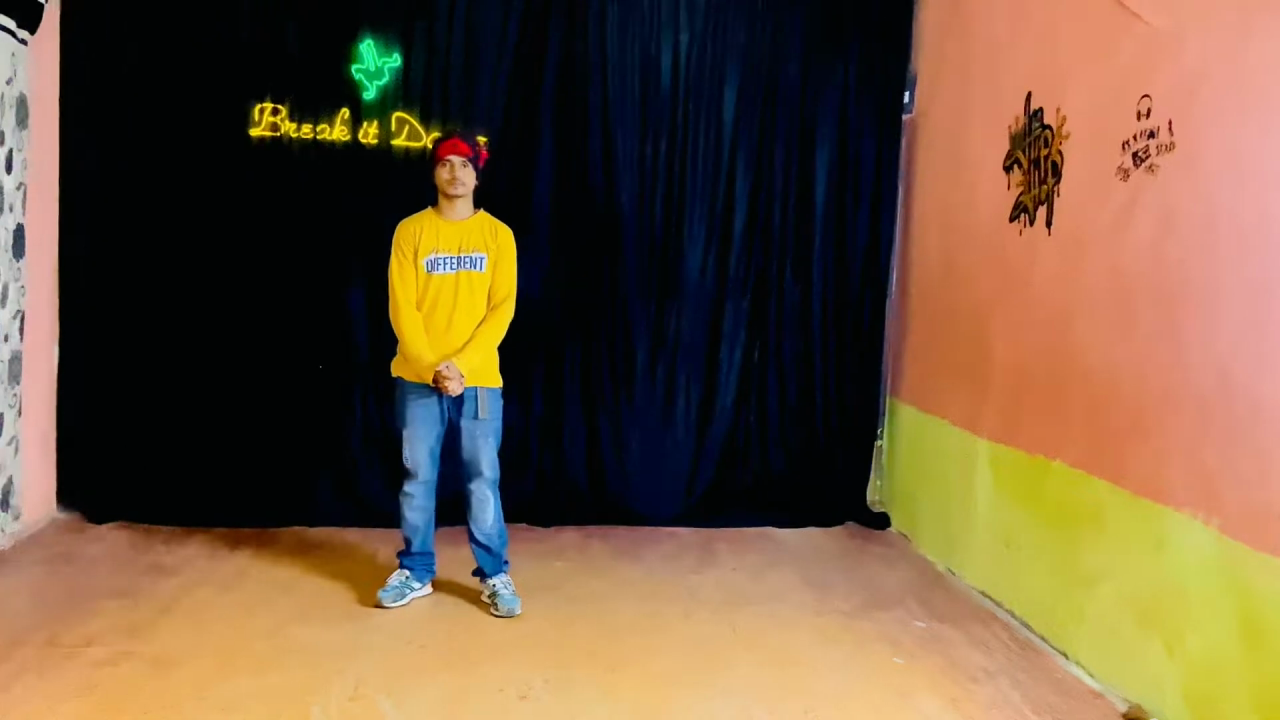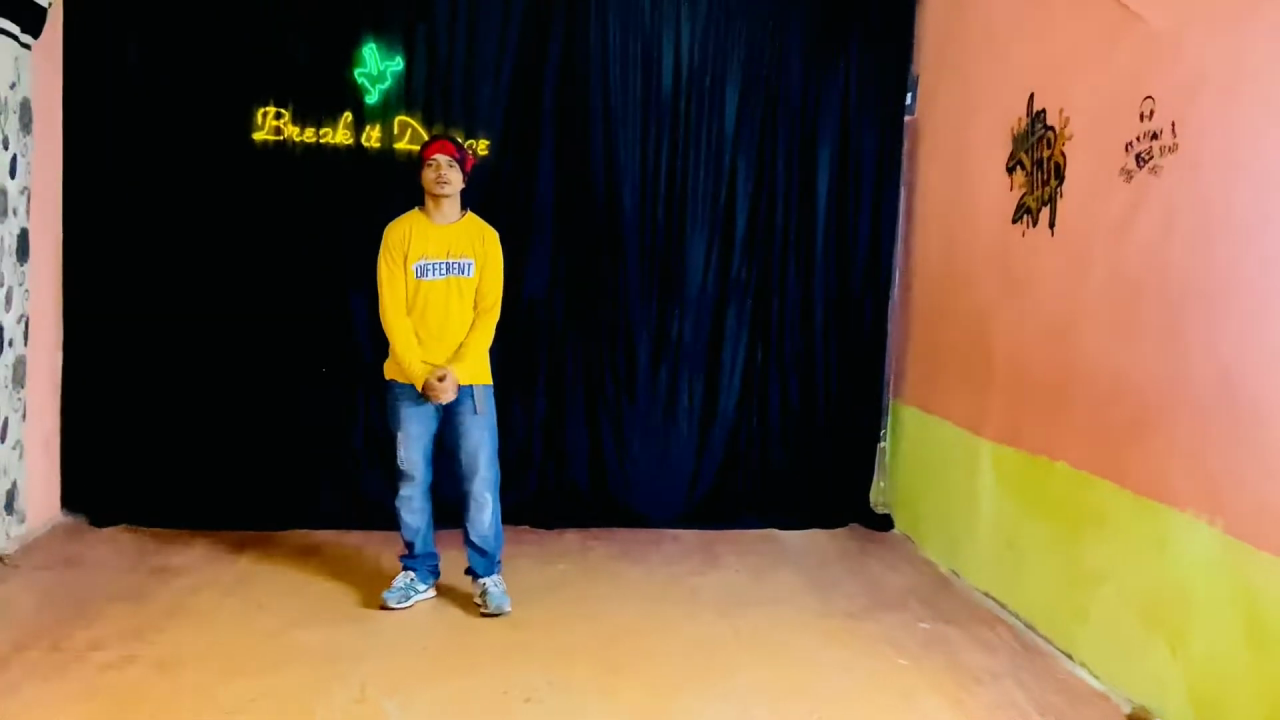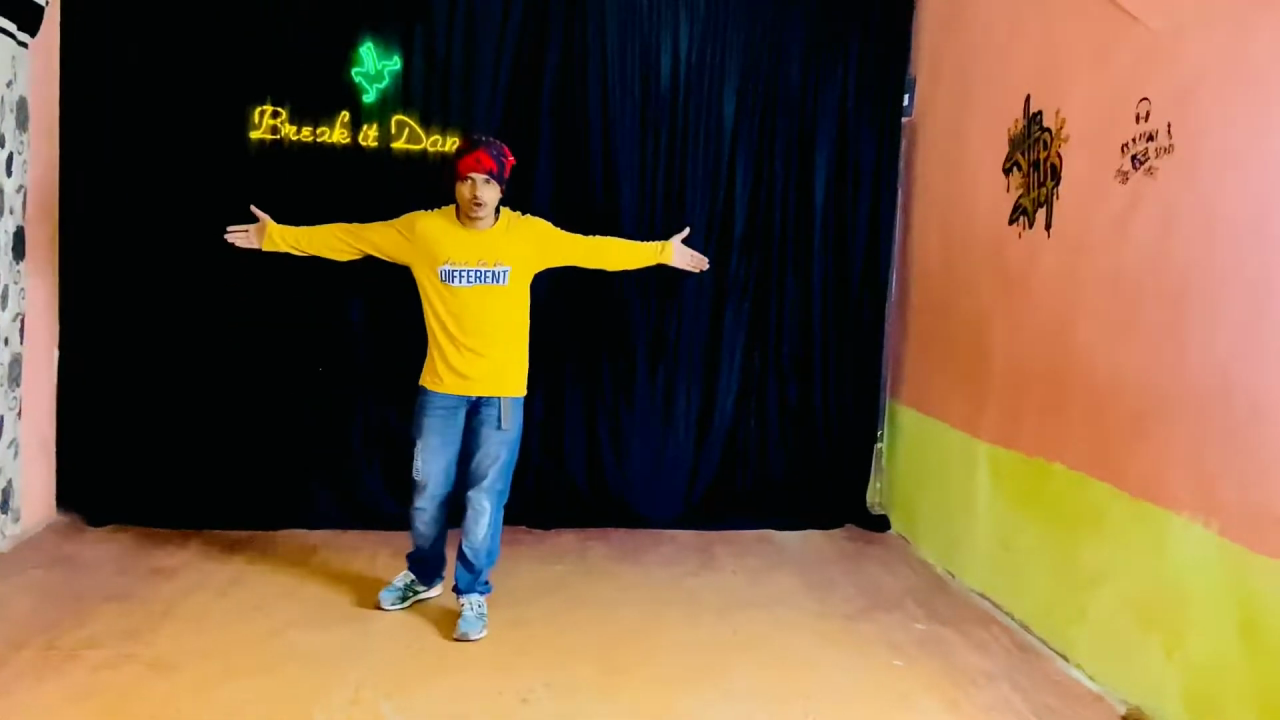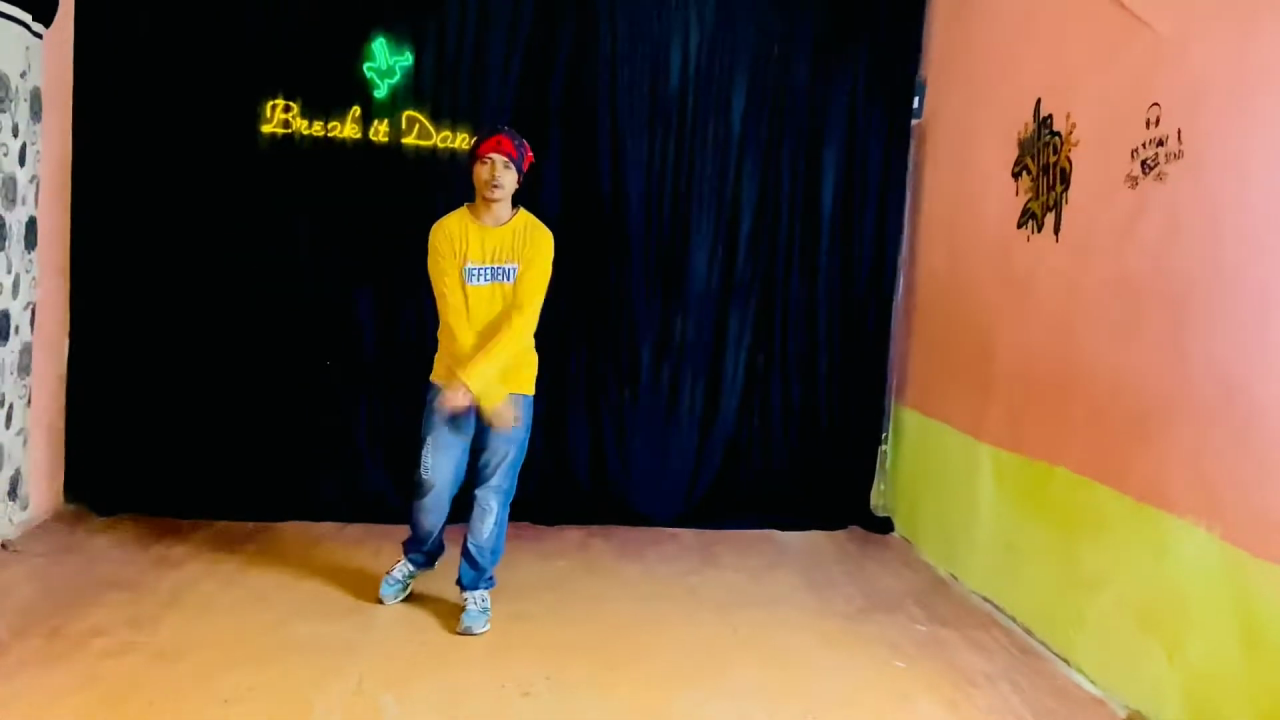
dt=0.7s
person 1, frame 1
left shoulder: (497, 235)
right shoulder: (410, 230)
left elbow: (501, 309)
right elbow: (401, 308)
left wrist: (461, 365)
right wrist: (431, 368)
left hip: (478, 376)
right hip: (416, 376)
left knee: (483, 477)
right knee: (418, 476)
left ankle: (494, 575)
right ankle: (416, 570)
person 1, frame 2
left shoulder: (484, 236)
right shoulder: (399, 233)
left elbow: (487, 313)
right elbow: (391, 312)
left wrist: (457, 372)
right wrist: (422, 375)
left hip: (470, 378)
right hip: (410, 379)
left knee: (482, 476)
right knee: (413, 478)
left ankle: (487, 575)
right ankle: (419, 573)
person 1, frame 3
left shoulder: (529, 234)
right shoulder: (421, 230)
left elbow: (594, 250)
right elbow: (349, 237)
left wrist: (662, 252)
right wrist: (275, 235)
left hip: (502, 390)
right hip: (441, 386)
left knee: (486, 494)
right knee: (429, 487)
left ankle: (473, 594)
right ankle: (423, 575)
person 1, frame 4
left shoulder: (536, 236)
right shoulder: (445, 232)
left elbow: (521, 320)
right elbow: (456, 319)
left wrist: (476, 379)
right wrist: (485, 394)
left hip: (511, 380)
right hip: (451, 379)
left knee: (494, 492)
right knee: (436, 483)
left ankle: (476, 589)
right ankle: (417, 559)
